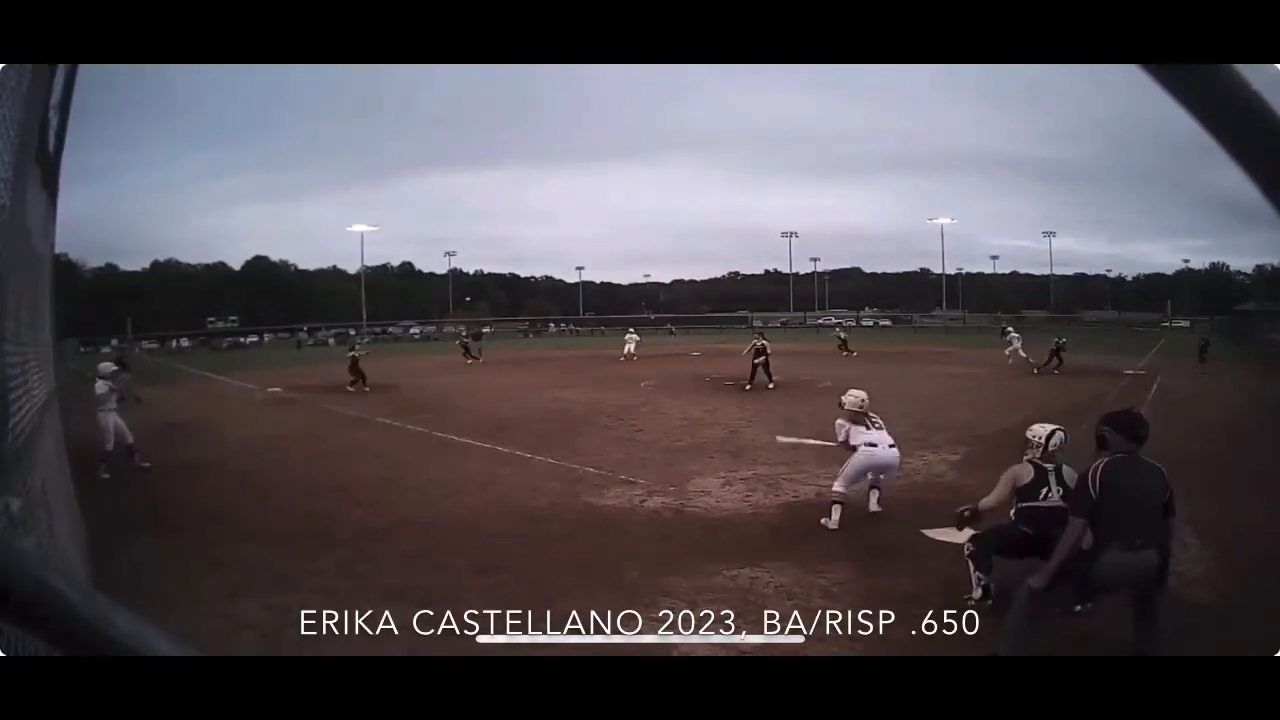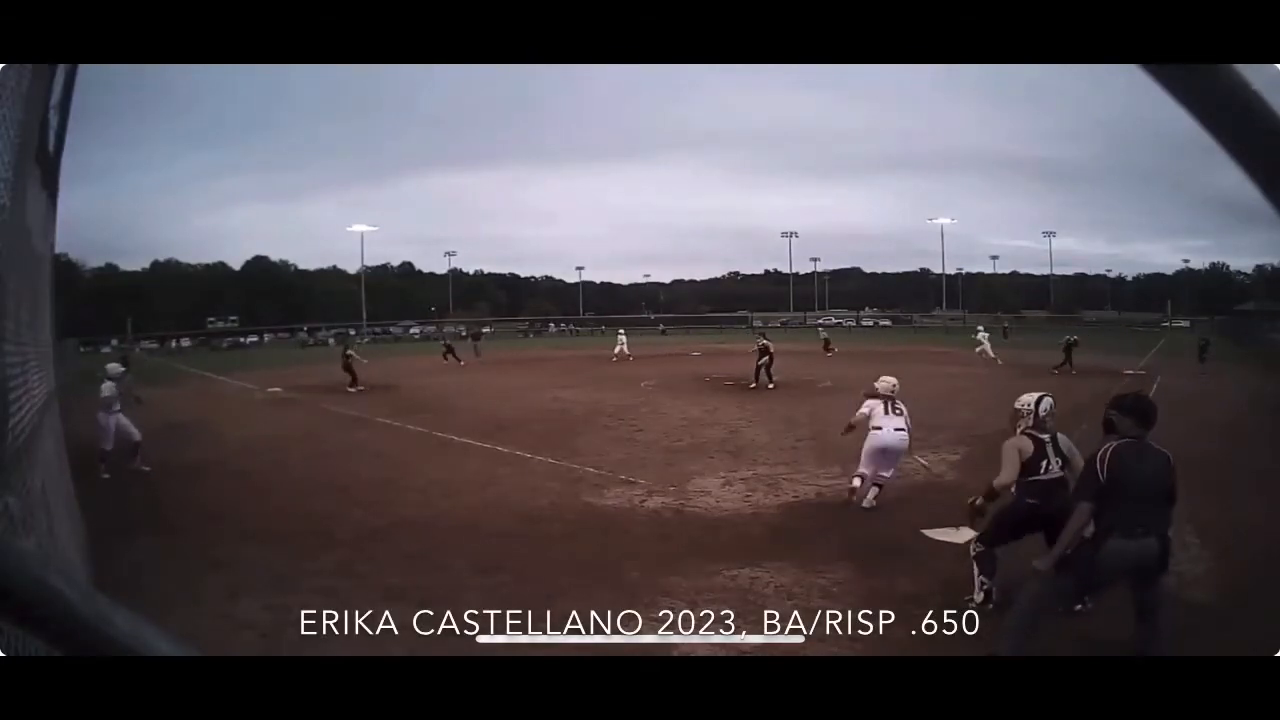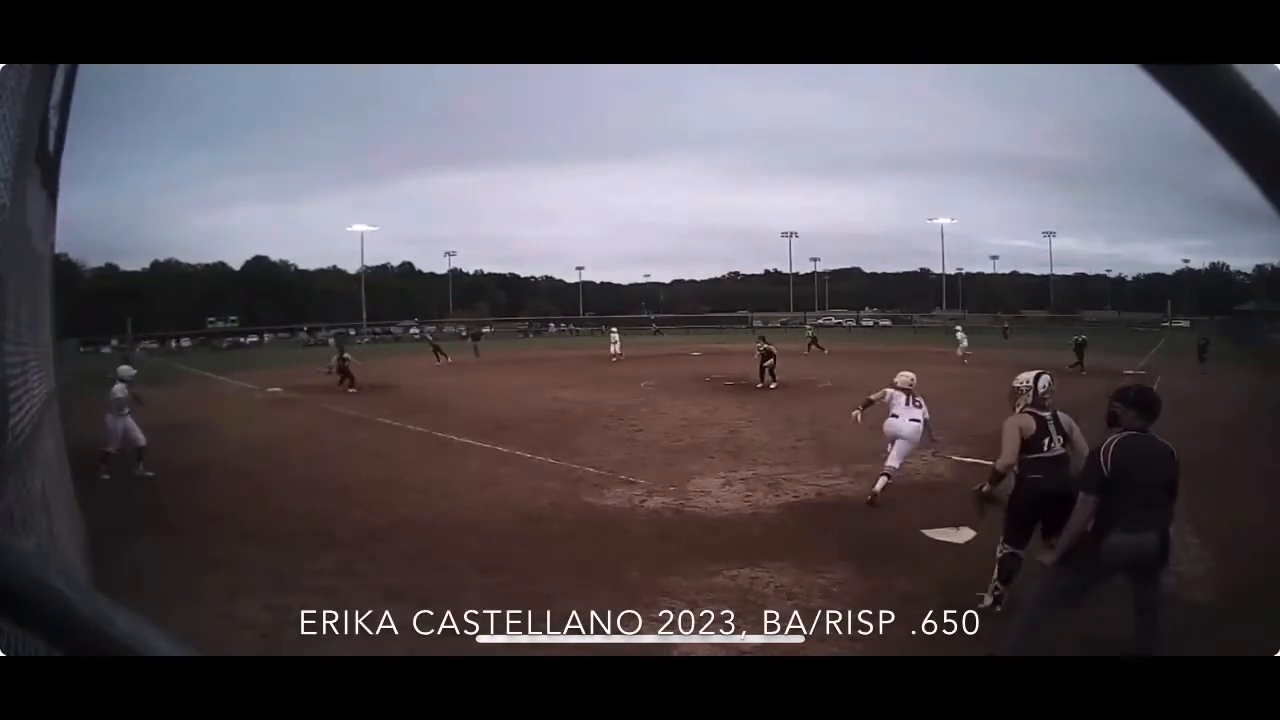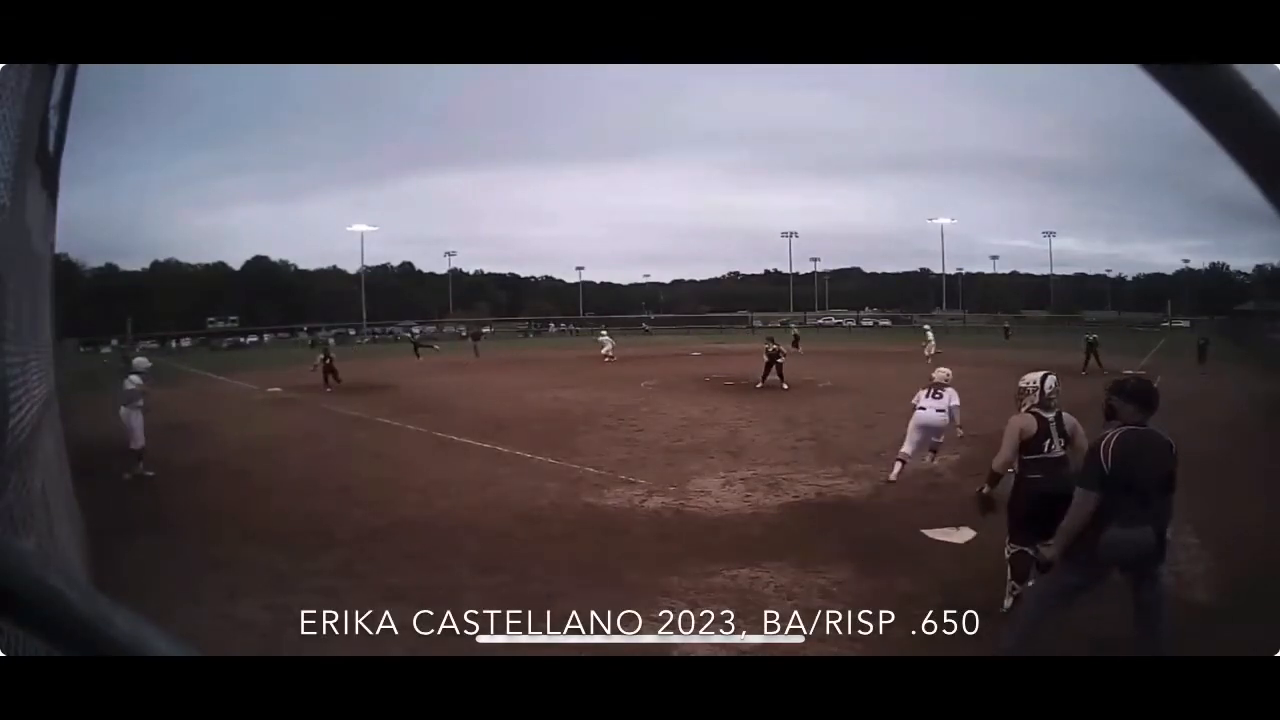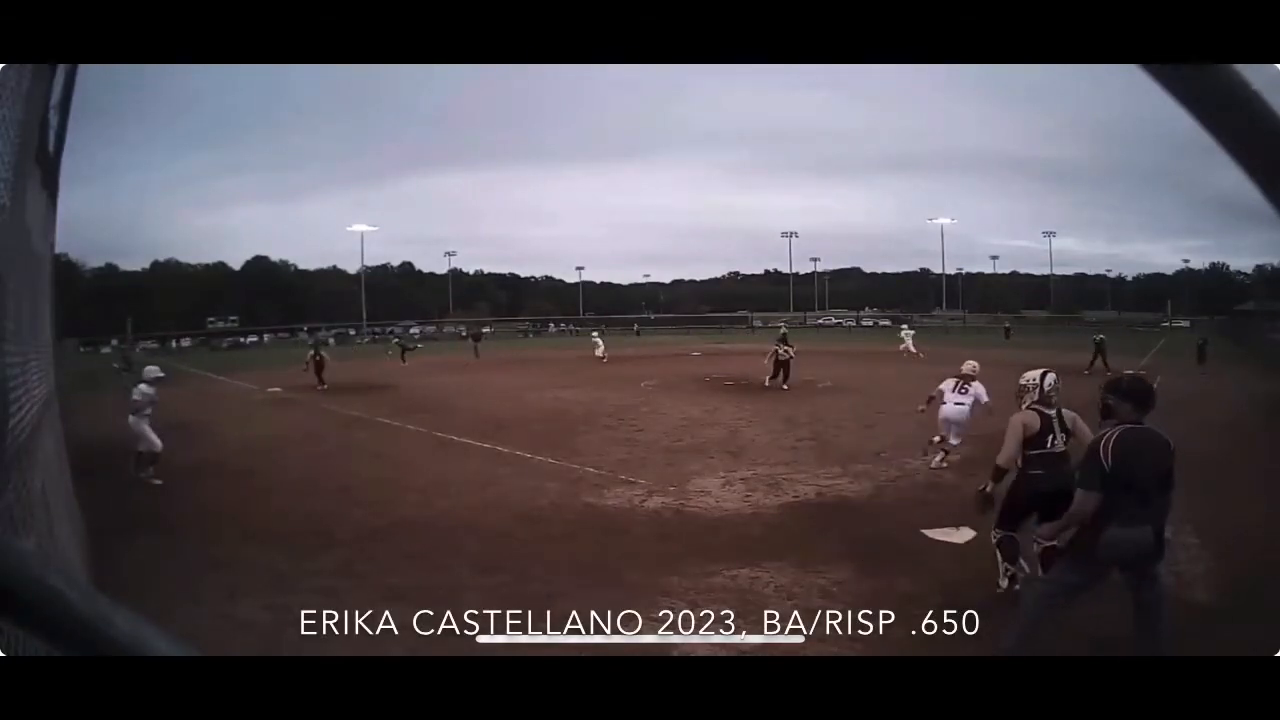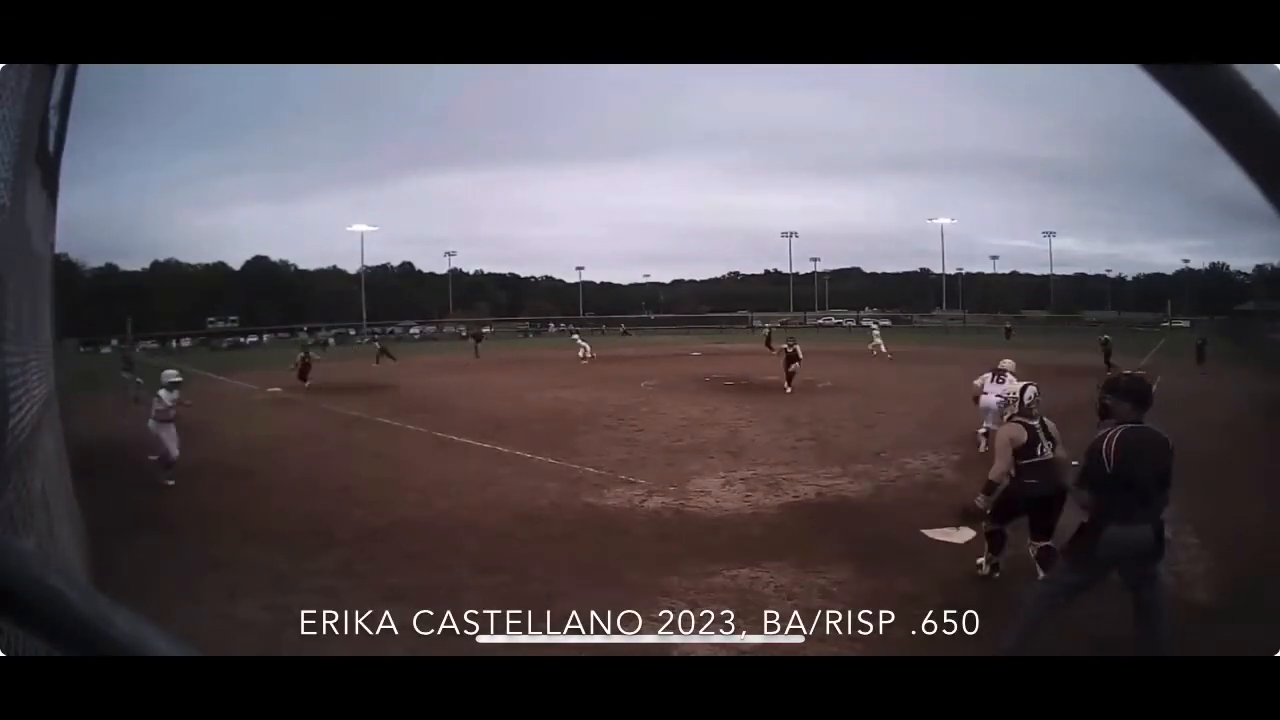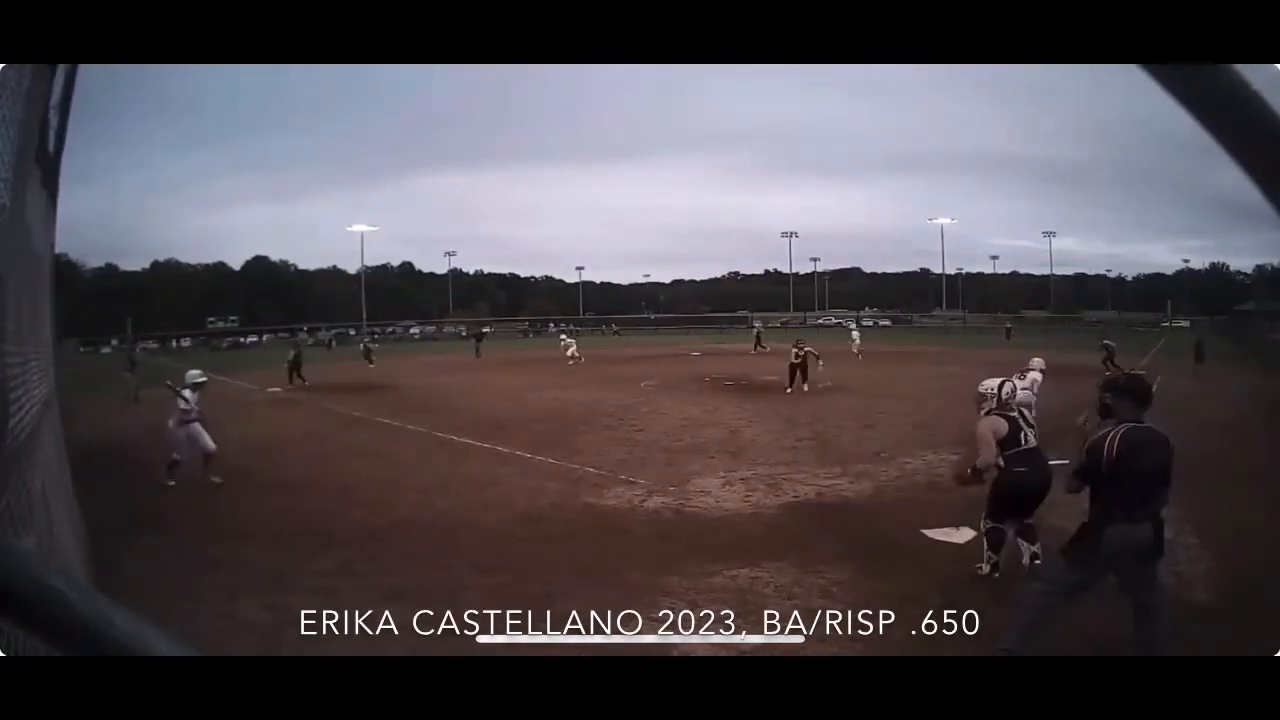
dt=0.2s
person 1, frame 1
left shoulder: (1099, 472)
right shoulder: (1159, 474)
left elbow: (1076, 530)
right elbow: (1167, 526)
left wrist: (1045, 574)
left hip: (1108, 563)
right hip: (1151, 563)
left knee: (1033, 589)
right knee: (1148, 602)
left ankle: (1008, 651)
person 1, frame 2
left shoulder: (1106, 456)
right shoulder: (1165, 460)
left elbow: (1082, 514)
right elbow: (1168, 513)
left wrist: (1051, 558)
left hip: (1110, 549)
right hip: (1152, 550)
left knee: (1040, 591)
right knee: (1149, 603)
left ankle: (1008, 650)
person 1, frame 3
left shoulder: (1109, 449)
right shoulder: (1168, 453)
left elbow: (1086, 508)
right elbow: (1169, 507)
left wrist: (1057, 552)
left hip: (1109, 543)
right hip: (1152, 543)
left knee: (1048, 594)
right knee: (1149, 602)
left ankle: (1011, 650)
person 1, frame 4
left shoulder: (1107, 444)
right shoulder: (1166, 447)
left elbow: (1086, 504)
right elbow: (1168, 501)
left wrist: (1058, 546)
left hip: (1106, 537)
right hip: (1148, 539)
left knee: (1047, 593)
right knee: (1149, 599)
left ankle: (1010, 649)
person 1, frame 5
left shoulder: (1105, 443)
right shoulder: (1164, 444)
left elbow: (1088, 505)
right elbow: (1166, 498)
left wrist: (1055, 528)
left hip: (1105, 536)
right hip: (1147, 537)
left knee: (1047, 592)
right knee: (1148, 598)
left ankle: (1011, 649)
person 1, frame 6
left shoulder: (1106, 443)
right shoulder: (1162, 443)
left elbow: (1087, 501)
right elbow: (1163, 495)
left wrist: (1071, 487)
left hip: (1106, 536)
right hip: (1147, 536)
left knee: (1050, 592)
right knee: (1148, 598)
left ankle: (1011, 649)
person 1, frame 7
left shoulder: (1105, 441)
right shoulder: (1163, 442)
left elbow: (1073, 486)
right elbow: (1163, 494)
left wrist: (1086, 440)
left hip: (1106, 535)
right hip: (1147, 535)
left knee: (1049, 590)
right knee: (1147, 598)
left ankle: (1010, 648)
person 2, frame 1
left shoulder: (1019, 471)
right shoulder: (1068, 474)
left elbow: (991, 503)
left wrist: (969, 513)
left hip: (1023, 534)
right hip: (1057, 541)
left knee: (976, 544)
left ankle: (981, 594)
person 2, frame 2
left shoulder: (1015, 444)
right shoulder: (1062, 441)
left elbow: (1007, 479)
left wrist: (982, 500)
left hip: (1028, 507)
right hip: (1061, 507)
left knee: (982, 544)
left ankle: (983, 596)
right ankle: (1077, 597)
person 2, frame 3
left shoulder: (1016, 422)
right shoulder: (1063, 419)
left elbow: (1008, 460)
right elbow: (1084, 455)
left wrist: (988, 486)
left hip: (1032, 488)
right hip: (1064, 486)
left knee: (1012, 545)
right knee: (1057, 541)
left ankle: (994, 598)
person 2, frame 4
left shoulder: (1019, 422)
right shoulder: (1068, 421)
left elbow: (1004, 460)
right elbow: (1084, 455)
left wrist: (987, 488)
left hip: (1031, 488)
right hip: (1062, 488)
left knee: (1020, 545)
right knee: (1045, 542)
left ankle: (1014, 599)
person 2, frame 5
left shoulder: (1022, 418)
right shoulder: (1067, 416)
left elbow: (1008, 457)
left wrist: (991, 485)
left hip: (1032, 483)
right hip: (1063, 483)
left knee: (1004, 530)
left ankle: (1009, 580)
person 2, frame 6
left shoulder: (1008, 431)
right shoulder: (1048, 425)
left elbow: (1000, 470)
right elbow: (1062, 458)
left wrist: (983, 497)
left hip: (1025, 490)
right hip: (1054, 489)
left knee: (994, 522)
right knee: (1042, 539)
left ankle: (990, 567)
person 2, frame 7
left shoulder: (988, 423)
right shoulder: (1024, 414)
left elbow: (987, 460)
left wrist: (973, 472)
left hip: (1014, 479)
right hip: (1042, 475)
left knee: (994, 521)
right knee: (1021, 518)
left ankle: (991, 566)
right ankle: (1034, 558)
